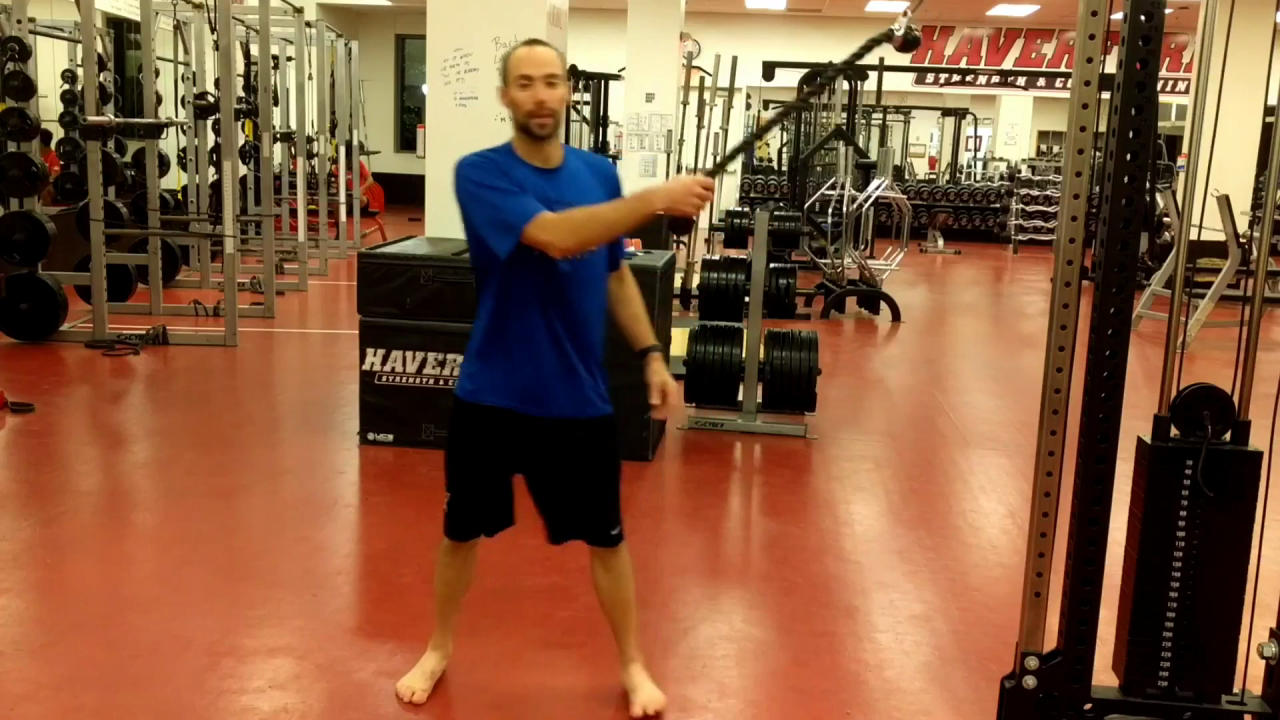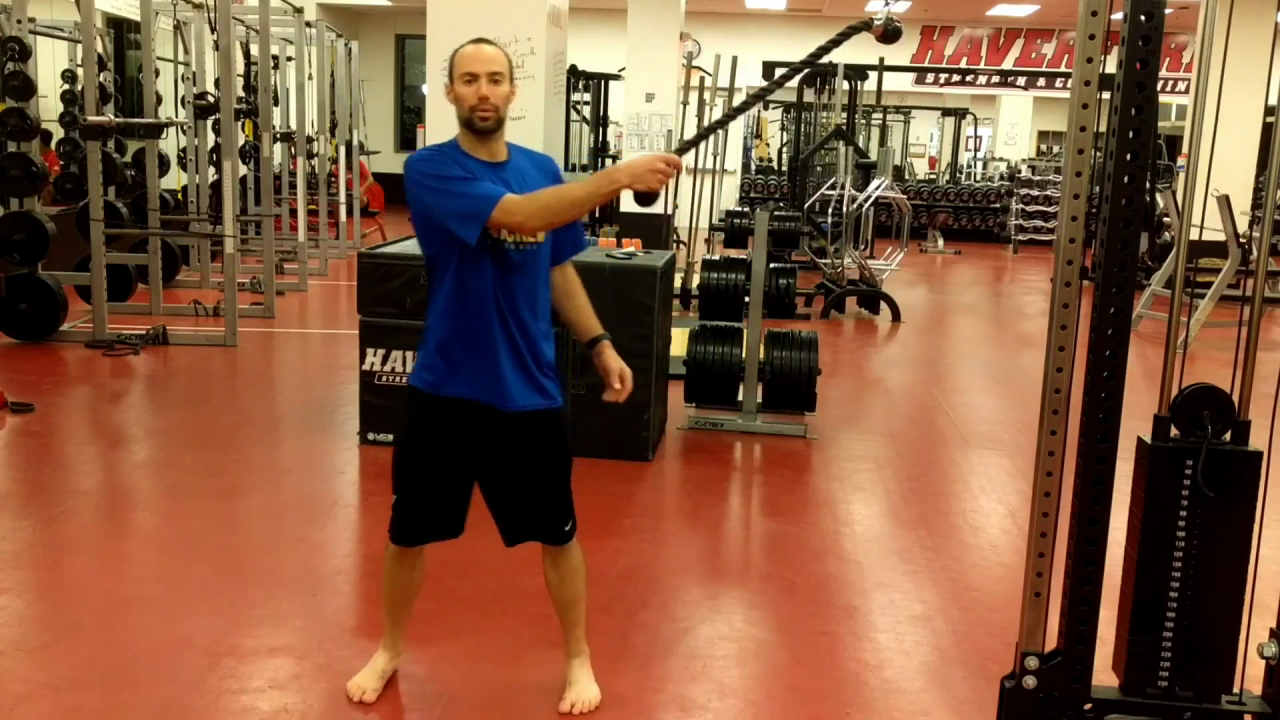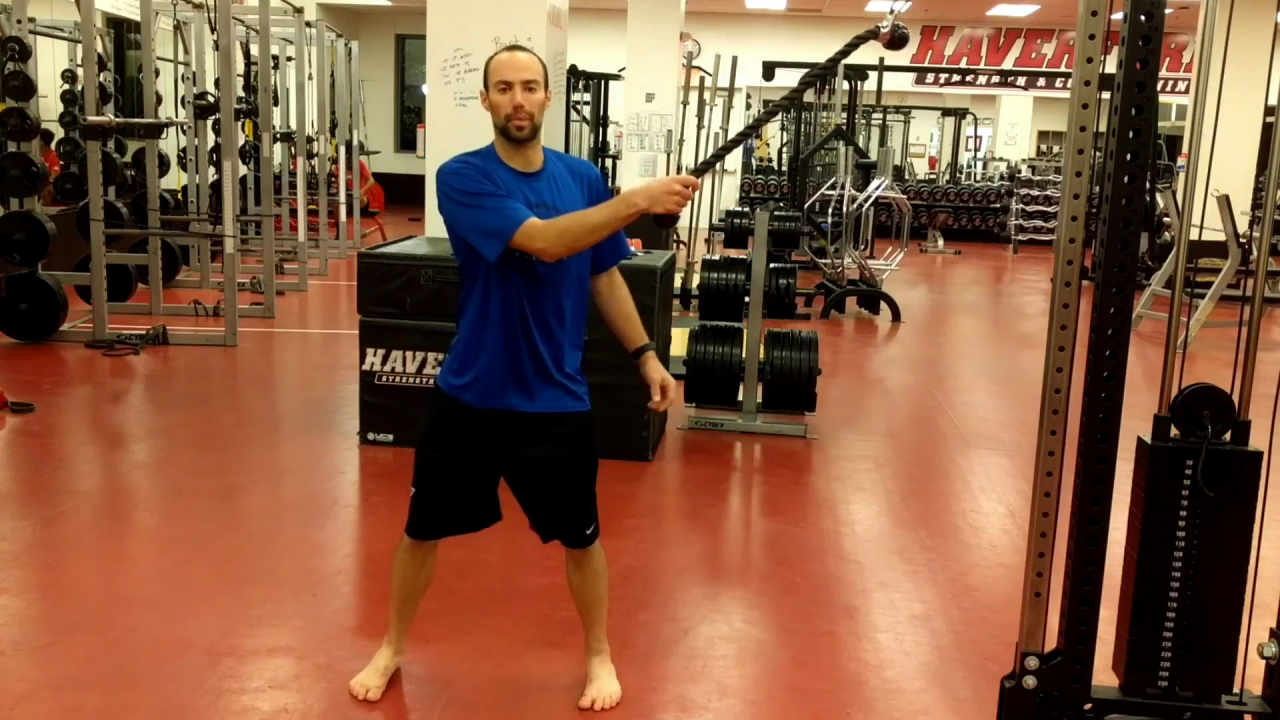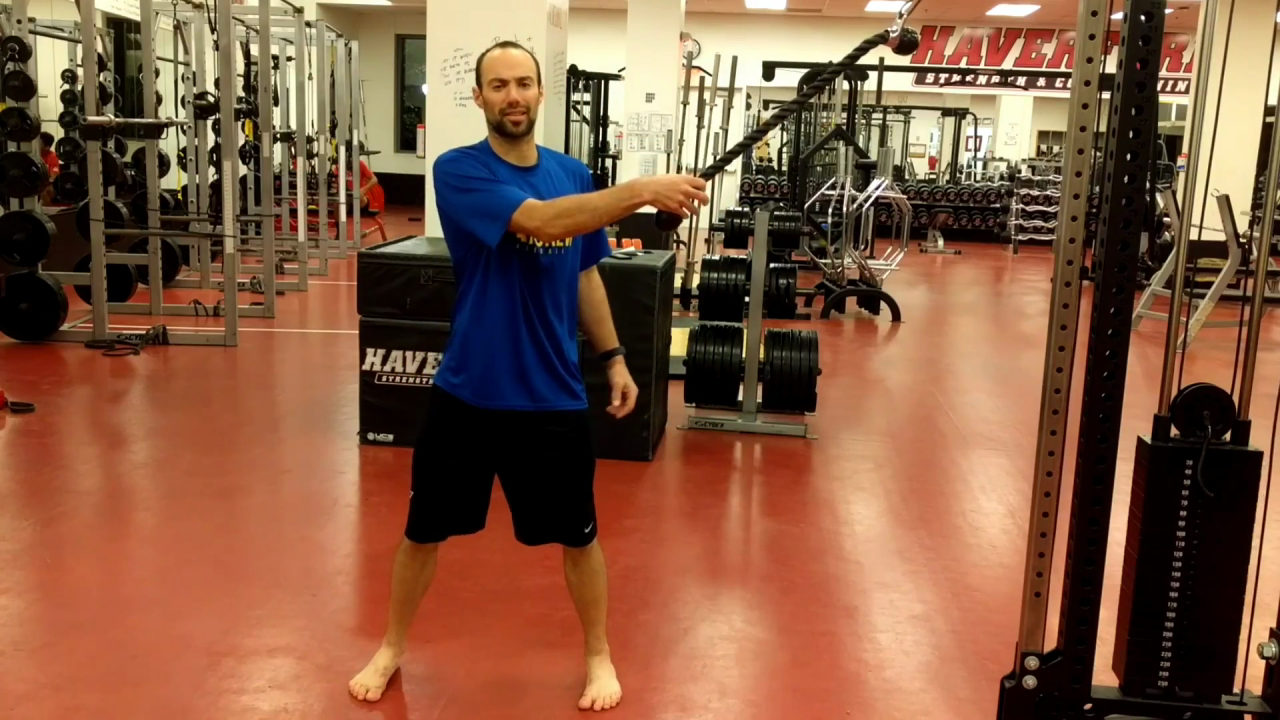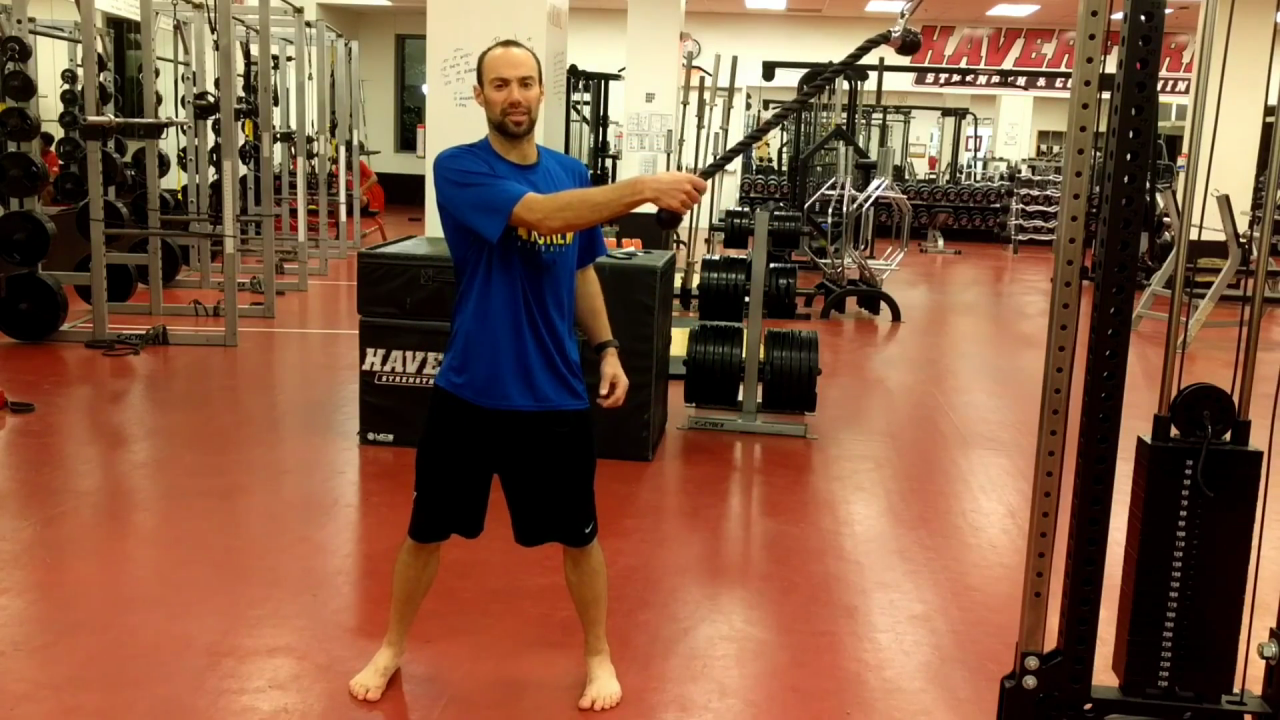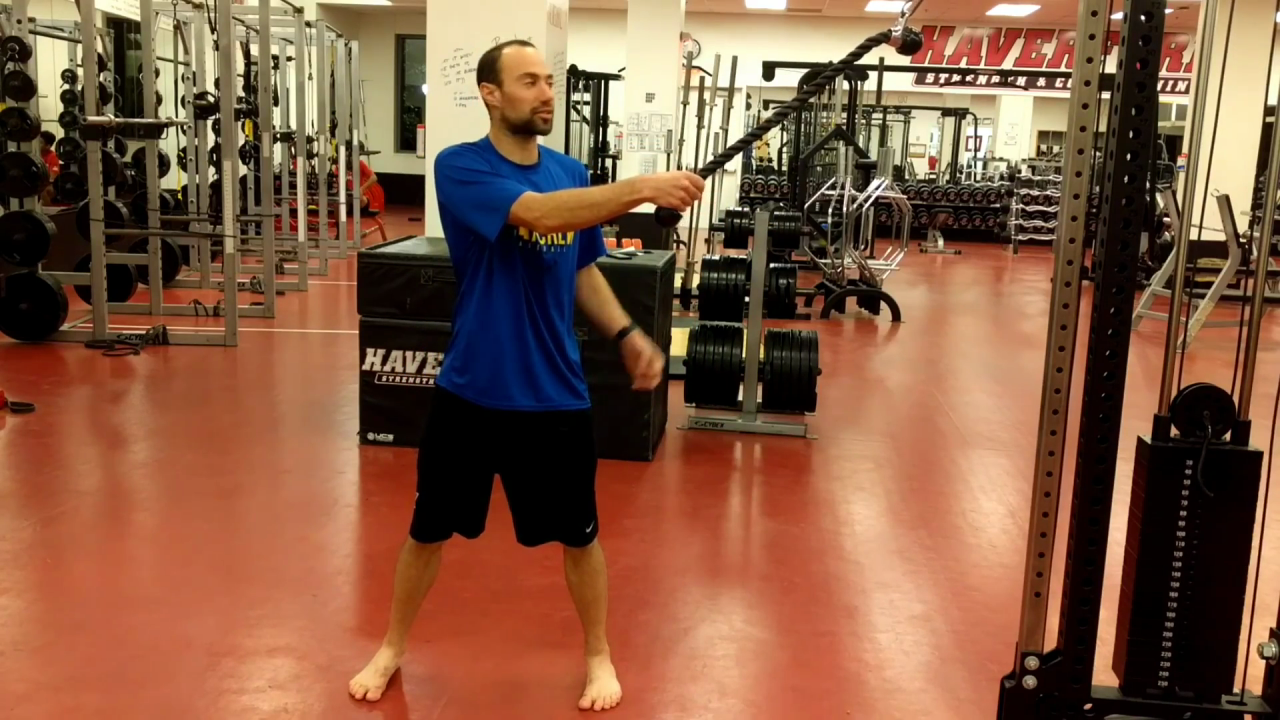
dt=0.7s
person 1, frame 1
left shoulder: (600, 174)
right shoulder: (480, 174)
left elbow: (616, 274)
right elbow: (552, 235)
left wrist: (651, 355)
right wrist: (658, 200)
left hip: (581, 397)
right hip: (492, 394)
left knee: (605, 536)
right knee: (462, 530)
left ankle: (631, 664)
right ankle: (439, 650)
person 1, frame 2
left shoulder: (543, 170)
right shoulder: (429, 168)
right elbow: (518, 216)
left wrist: (600, 344)
right wrist: (620, 176)
left hip: (530, 391)
right hip: (444, 389)
left knee: (557, 534)
right knee: (408, 532)
left ankle: (578, 658)
right ankle: (389, 651)
person 1, frame 3
left shoulder: (582, 178)
right shoulder: (462, 177)
left elbow: (604, 276)
right elbow: (540, 240)
left wrist: (645, 355)
right wrist: (640, 199)
left hip: (556, 399)
right hip: (469, 394)
left knee: (581, 537)
right knee: (424, 529)
left ankle: (599, 655)
right ankle: (391, 648)
person 1, frame 4
left shoulder: (573, 175)
right shoulder: (458, 170)
right elbow: (539, 221)
left wrist: (613, 357)
right wrist: (645, 190)
left hip: (554, 397)
right hip: (466, 393)
left knee: (578, 535)
right knee: (424, 531)
left ankle: (598, 655)
right ankle: (391, 649)
person 1, frame 5
left shoulder: (571, 173)
right shoulder: (458, 168)
right elbow: (538, 213)
left wrist: (606, 349)
right wrist: (644, 188)
left hip: (555, 395)
right hip: (468, 392)
left knee: (579, 535)
right knee: (427, 531)
left ankle: (598, 655)
right ankle: (391, 649)
person 1, frame 6
left shoulder: (571, 173)
right shoulder: (459, 167)
right elbow: (536, 214)
left wrist: (626, 333)
right wrist: (642, 188)
left hip: (556, 396)
right hip: (471, 392)
left knee: (579, 536)
right knee: (429, 531)
left ankle: (598, 655)
right ankle: (391, 649)
